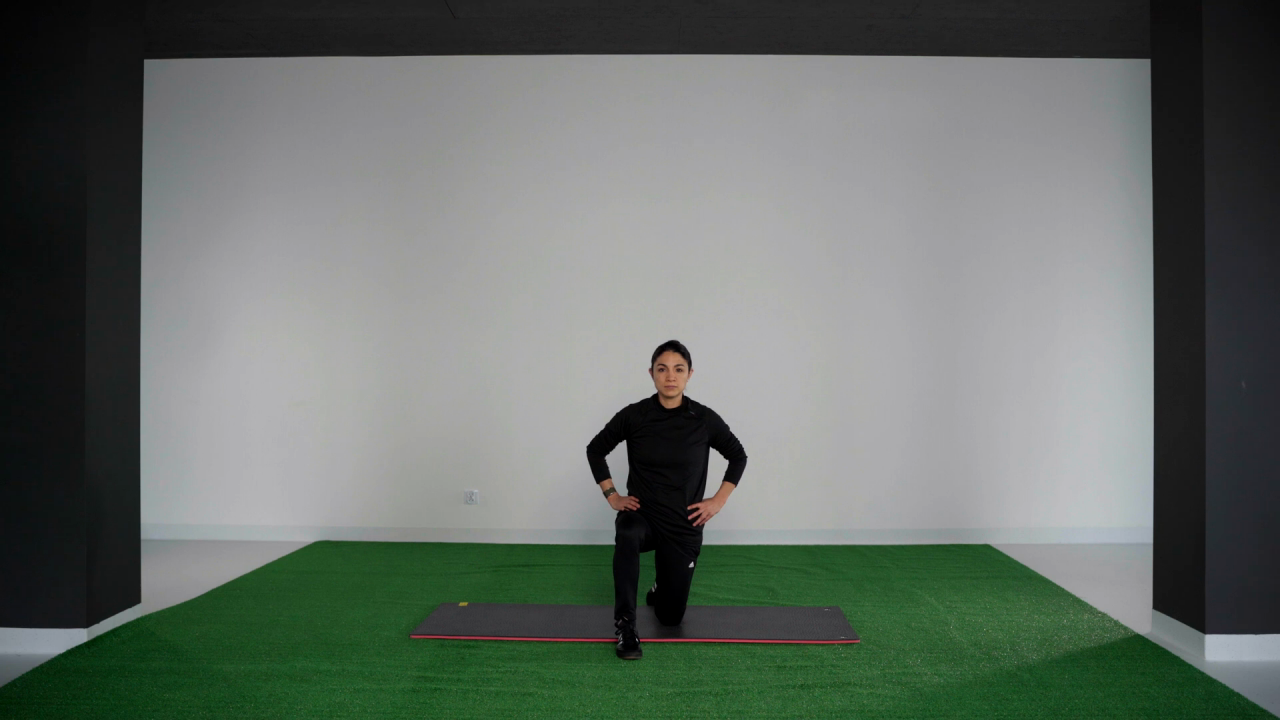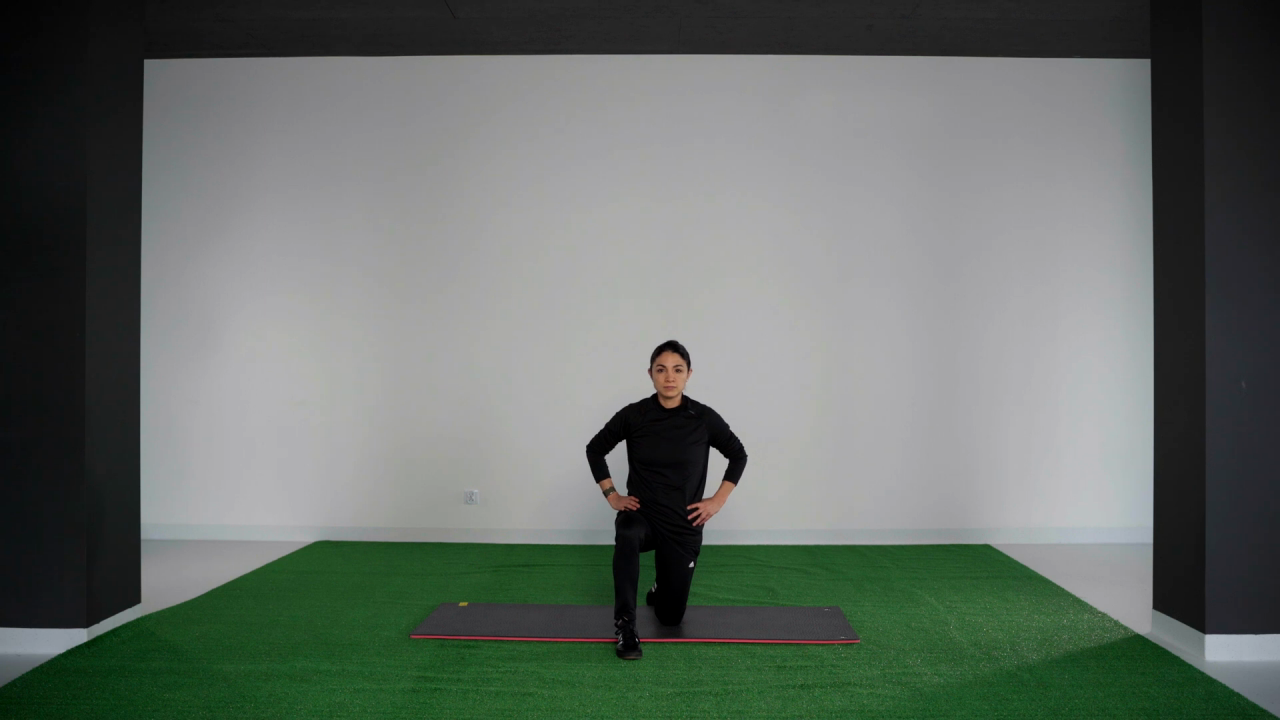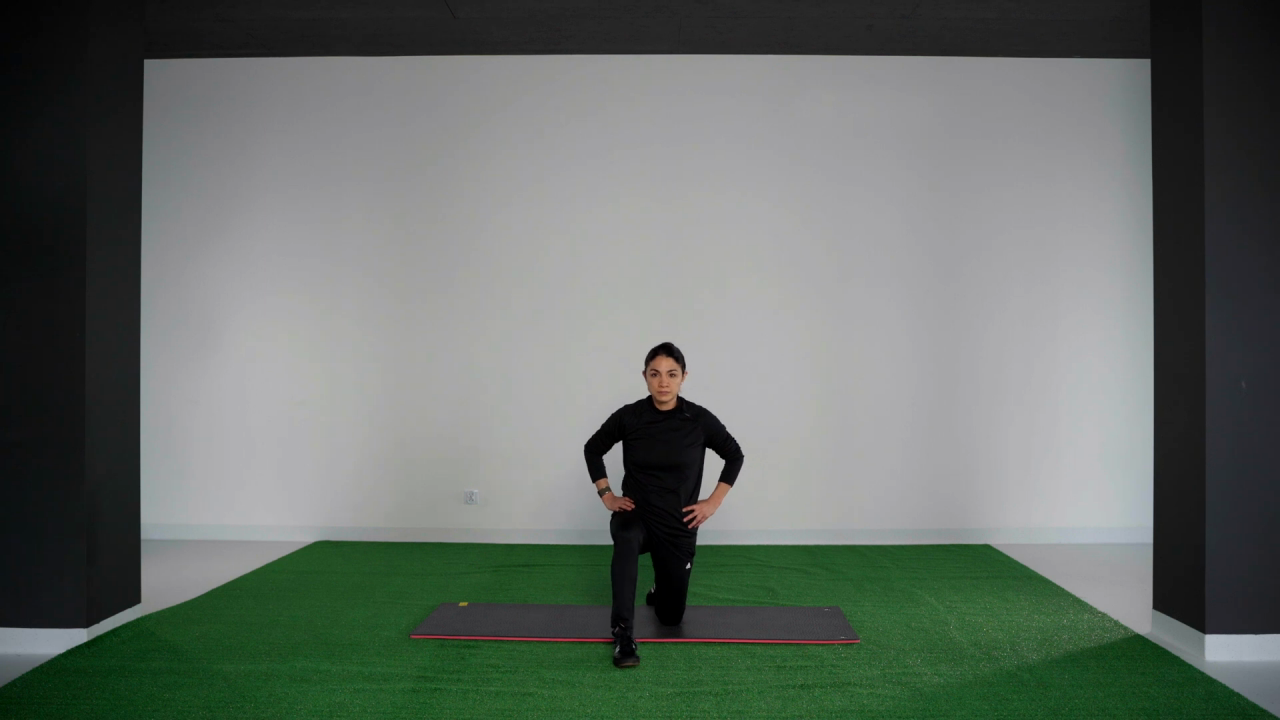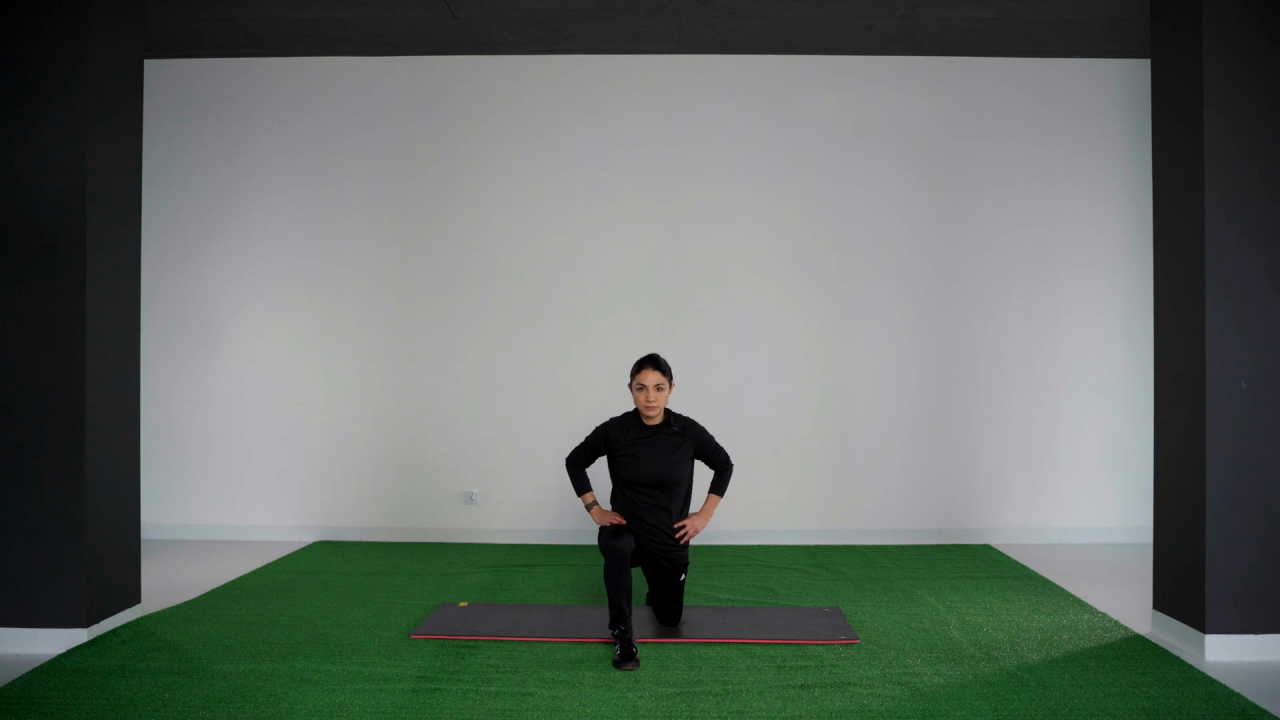
dt=0.5s
person 1, frame 1
left shoulder: (704, 419)
right shoulder: (633, 415)
left elbow: (738, 456)
right elbow: (595, 449)
left wrist: (719, 501)
right wrist: (611, 495)
left hip: (683, 524)
right hip: (641, 514)
left knee: (671, 616)
right knee: (628, 535)
left ankle: (660, 589)
right ankle: (625, 625)
person 1, frame 2
left shoulder: (704, 418)
right shoulder: (633, 415)
left elbow: (738, 455)
right elbow: (595, 449)
left wrist: (718, 500)
right wrist: (611, 495)
left hip: (683, 523)
right hip: (640, 514)
left knee: (671, 616)
right knee: (628, 535)
left ankle: (659, 588)
right ankle: (625, 625)
person 1, frame 3
left shoulder: (699, 419)
right shoulder: (628, 416)
left elbow: (734, 455)
right elbow: (593, 449)
left wrist: (714, 501)
right wrist: (606, 495)
left hip: (678, 525)
right hip: (635, 515)
left knee: (671, 616)
right knee: (626, 538)
left ankle: (660, 589)
right ankle: (622, 633)
person 1, frame 4
left shoulder: (688, 431)
right shoulder: (614, 430)
left elbow: (724, 465)
right elbow: (575, 462)
left wrist: (705, 514)
right wrist: (594, 509)
left hip: (669, 537)
right hip: (624, 529)
left knee: (669, 618)
right knee: (618, 546)
left ankle: (656, 591)
right ankle: (622, 635)
